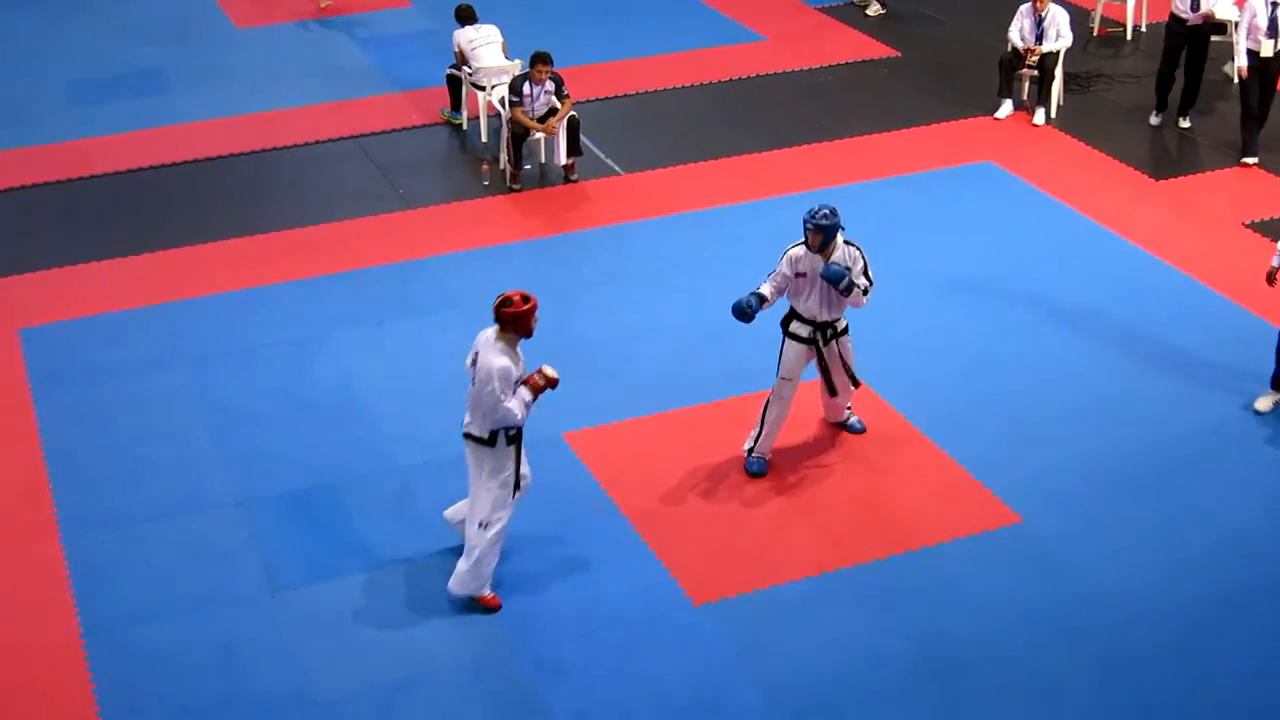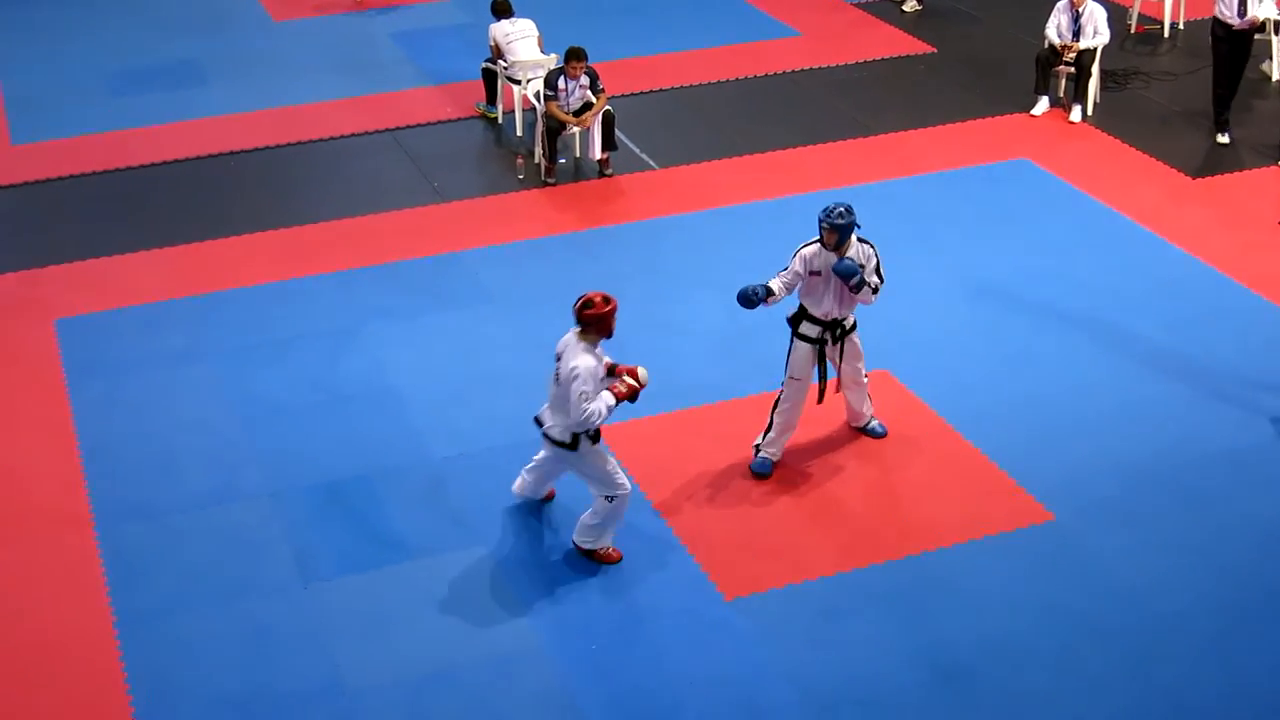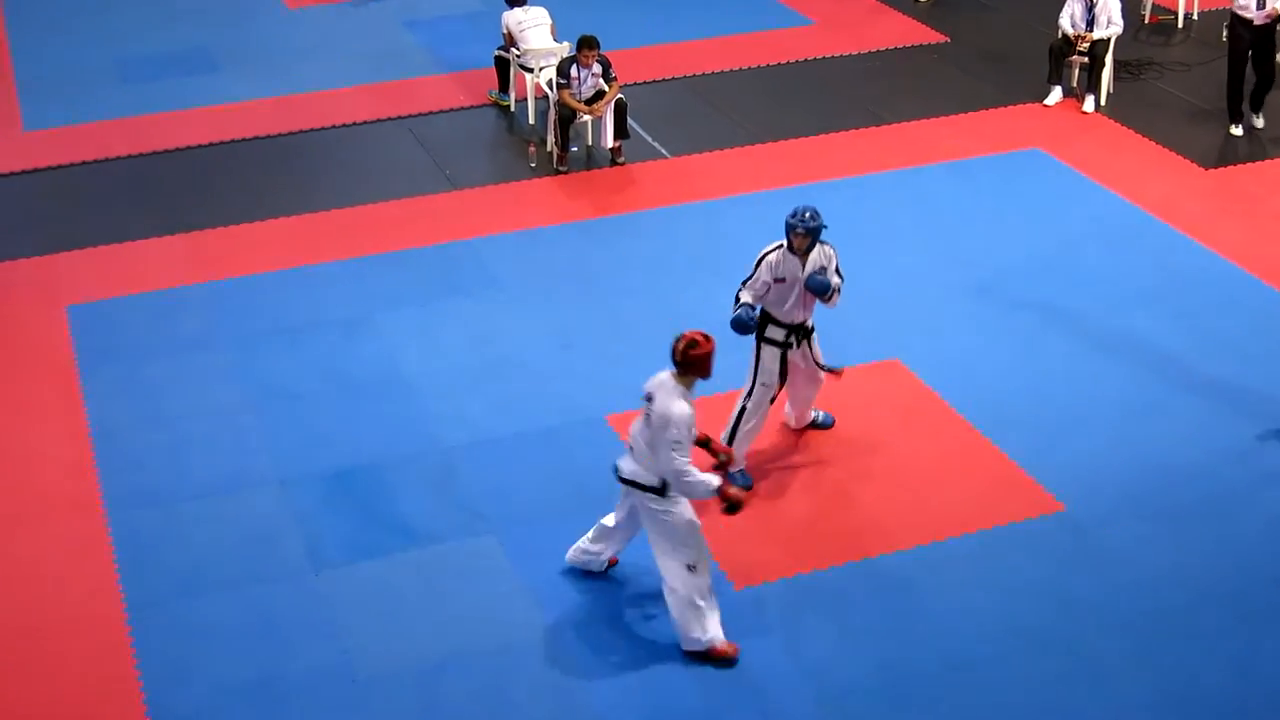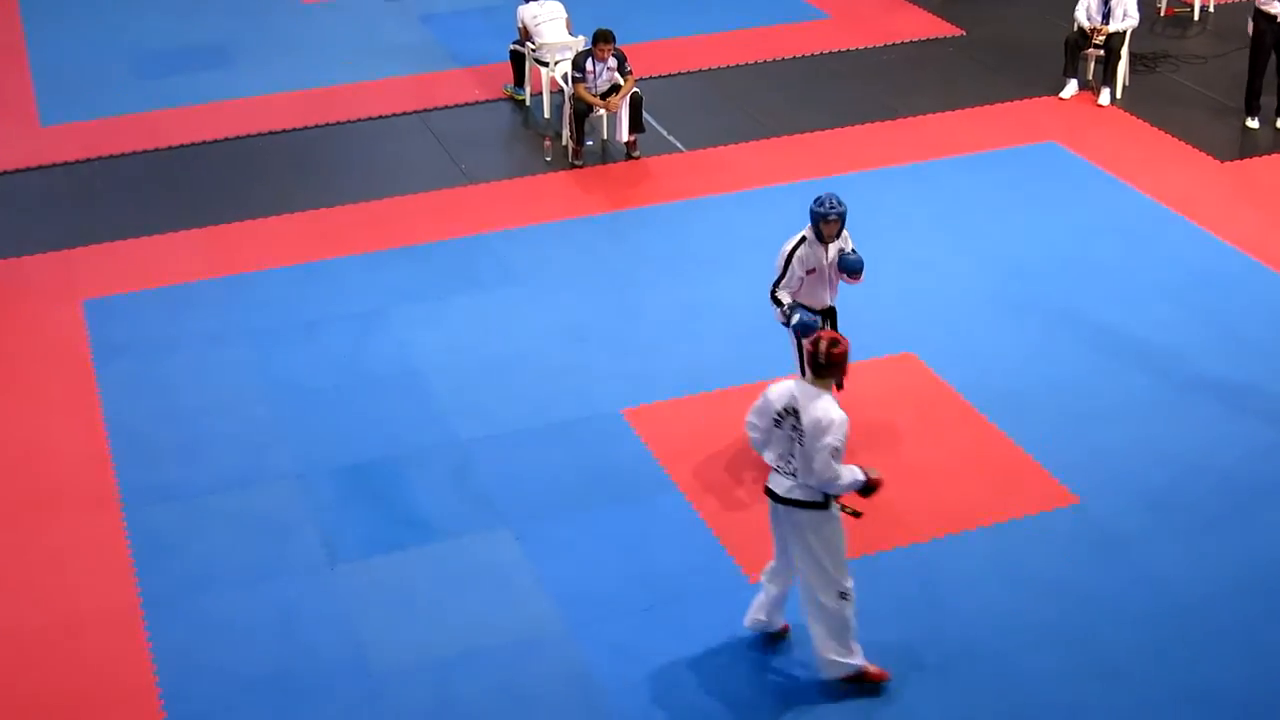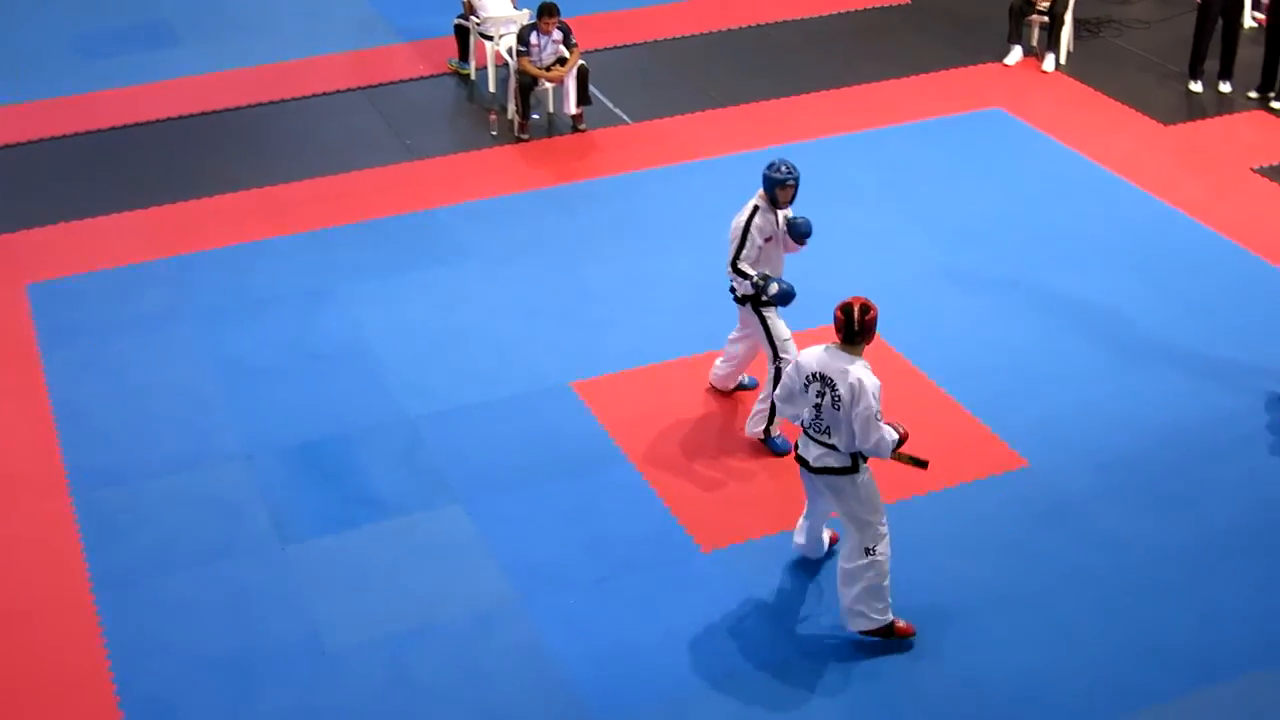
dt=0.4s
person 1, frame 1
left shoulder: (489, 335)
right shoulder: (499, 365)
right elbow: (503, 414)
left wrist: (523, 383)
right wrist: (531, 391)
left hip: (481, 430)
right hip: (491, 440)
left knee: (516, 482)
right knee: (492, 509)
left ankle: (464, 517)
right ankle: (470, 584)
person 1, frame 2
left shoulder: (574, 338)
right shoulder: (584, 366)
right elbow: (583, 416)
left wrist: (615, 369)
right wrist: (613, 394)
left hip: (554, 424)
right hip: (572, 440)
left knee: (551, 460)
right knee: (616, 489)
left ankle: (529, 488)
right ankle: (590, 541)
person 1, frame 3
left shoulder: (660, 381)
right shoulder: (678, 411)
right elbow: (675, 469)
left wrist: (701, 439)
right wrist: (720, 488)
left hip: (633, 473)
right hip: (656, 488)
left knee: (623, 519)
right knee: (689, 559)
left ankle: (588, 556)
right ankle: (701, 640)
person 1, frame 4
left shoulder: (781, 389)
right shoulder: (830, 416)
left elbow: (754, 430)
right elbow: (827, 476)
right wrist: (861, 479)
left hip: (779, 492)
right hip: (811, 506)
left knee: (786, 559)
right knee: (830, 584)
left ankle: (763, 619)
right ankle: (844, 664)
person 1, frame 5
left shoulder: (807, 357)
right shoulder: (864, 381)
left elbow: (784, 402)
right elbow: (870, 441)
right wrist: (894, 435)
left hip: (808, 455)
right hip: (842, 468)
left knee: (820, 505)
right knee: (869, 539)
left ankle: (813, 544)
right ankle: (874, 619)
person 2, frame 1
left shoulder: (852, 254)
right shoulder: (795, 255)
left elbow: (861, 297)
right elbow: (775, 285)
left wrist: (846, 284)
right wrist: (756, 299)
left hip: (834, 330)
right hip: (799, 331)
left knee: (842, 379)
right knee: (782, 391)
left ankle: (839, 415)
right ankle: (758, 449)
person 2, frame 2
left shoulder: (865, 252)
right shoulder: (808, 253)
left elbow: (870, 295)
right elbow: (785, 281)
left wrist: (856, 280)
right wrist: (762, 292)
left hip: (842, 328)
right hip: (808, 329)
left knee: (855, 376)
right knee: (793, 390)
left ankle: (862, 418)
right ankle: (768, 450)
person 2, frame 3
left shoulder: (826, 254)
right shoulder: (772, 258)
left elbow: (835, 288)
right elbow: (749, 288)
left wrist: (828, 290)
right wrist: (745, 310)
left hip: (802, 331)
right hip: (771, 334)
left knee: (810, 378)
right knee: (759, 395)
left ankle: (803, 416)
right ankle: (732, 459)
person 2, frame 4
left shoulder: (840, 238)
right shoulder: (798, 251)
left elbow: (850, 274)
right elbow: (779, 292)
left wrist: (853, 267)
right wrist: (794, 317)
left hip: (824, 314)
right hip: (804, 317)
person 2, frame 5
left shoulder: (780, 208)
right shoulder: (750, 220)
left elbow: (784, 242)
right elbow: (737, 266)
left wrist: (796, 234)
right wrist: (766, 285)
left hip: (765, 290)
right hip: (754, 296)
left knee: (747, 336)
right knee: (783, 356)
left ankle: (725, 378)
right ankle: (764, 428)
